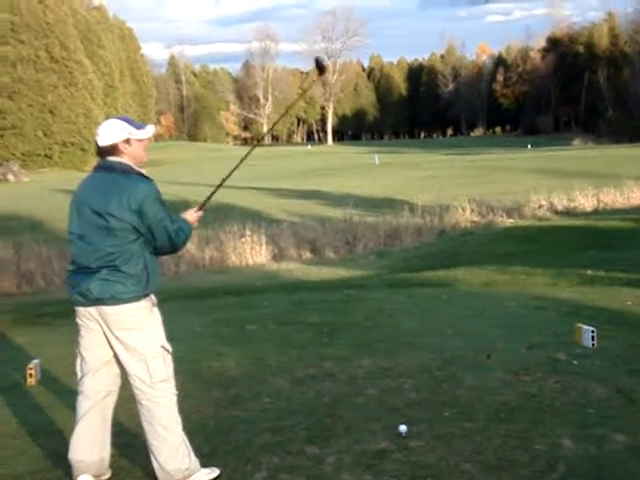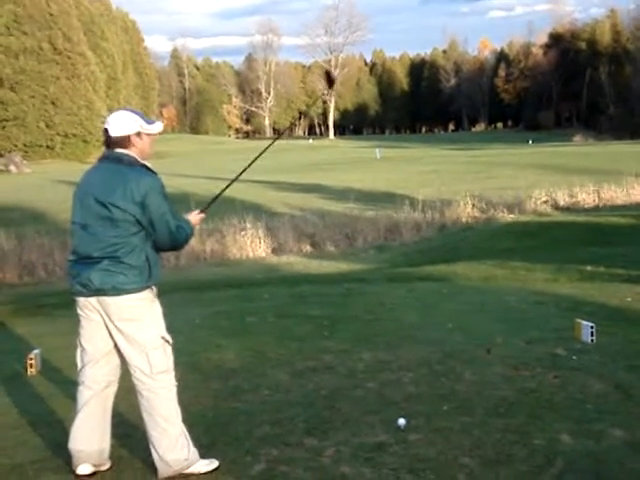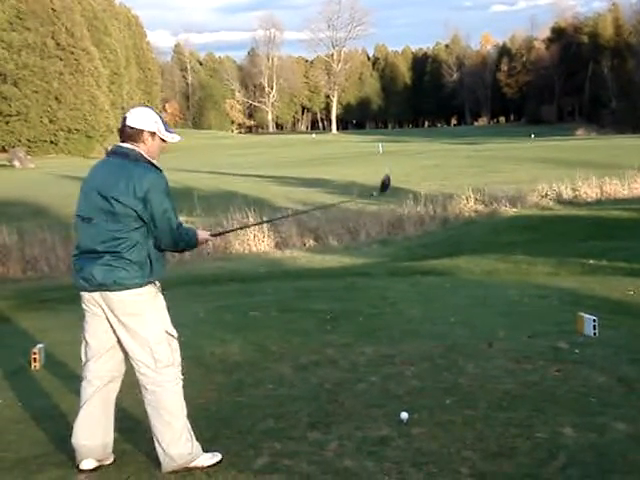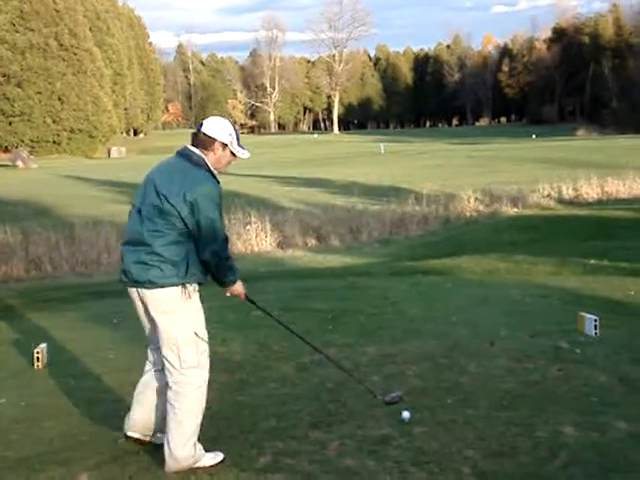
dt=0.5s
person 1, frame 1
left shoulder: (85, 189)
right shoulder: (139, 188)
right elbow: (168, 241)
left wrist: (173, 223)
right wrist: (186, 223)
left hip: (87, 299)
right hip: (127, 301)
left knee: (94, 383)
right knee: (155, 383)
person 1, frame 2
left shoulder: (89, 179)
right shoulder: (143, 181)
right elbow: (168, 238)
left wrist: (177, 223)
right wrist: (188, 224)
left hip: (88, 289)
right hip: (128, 291)
left knee: (94, 373)
right knee: (155, 375)
person 1, frame 3
left shoulder: (97, 173)
right shoulder: (148, 177)
right elbow: (169, 236)
right wrist: (195, 238)
left hip: (93, 284)
right hip: (133, 287)
left knee: (99, 369)
right knee: (161, 369)
left ankle: (90, 449)
right ankle: (179, 452)
person 1, frame 4
left shoulder: (161, 169)
right shoulder: (202, 184)
right elbow: (212, 244)
right wrist: (230, 279)
left hip: (139, 276)
right hip: (170, 285)
left knee: (161, 356)
right knee: (188, 368)
left ankle: (142, 423)
right ankle: (182, 452)
